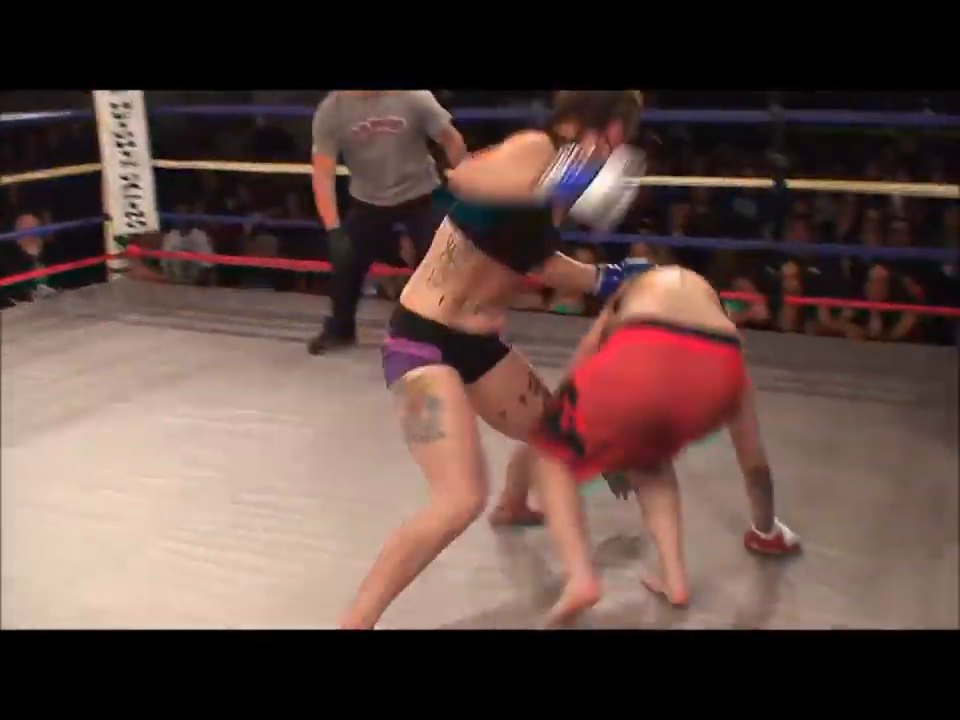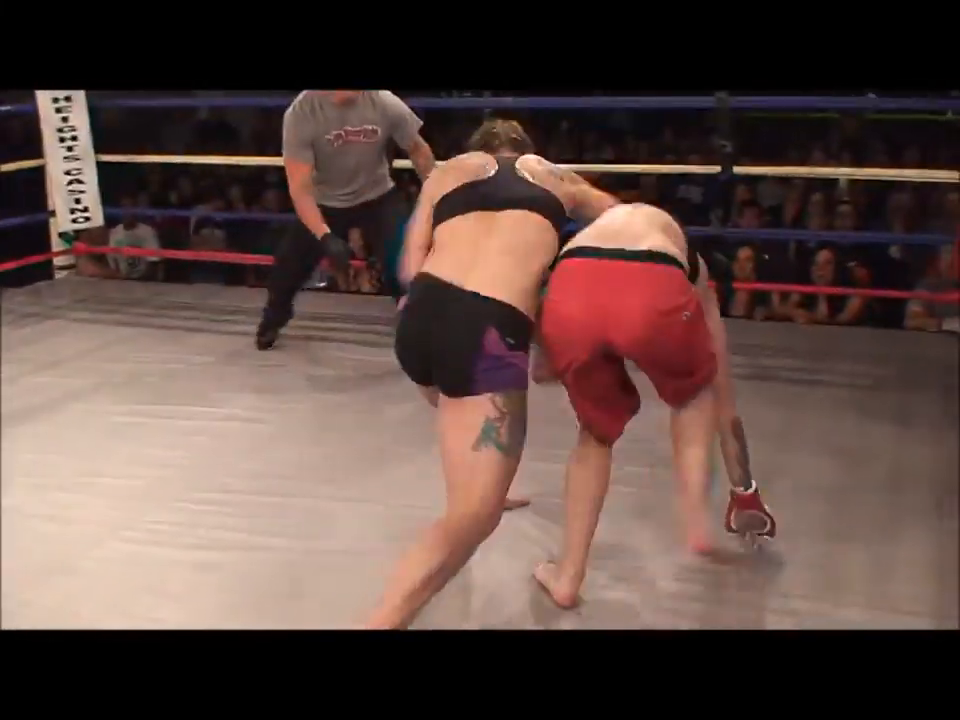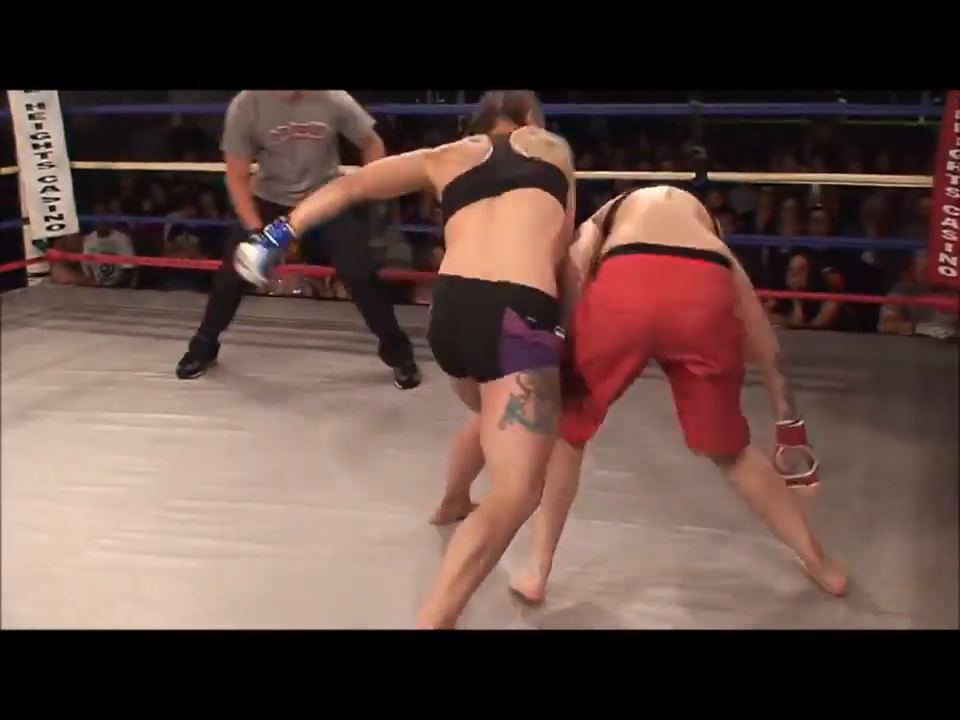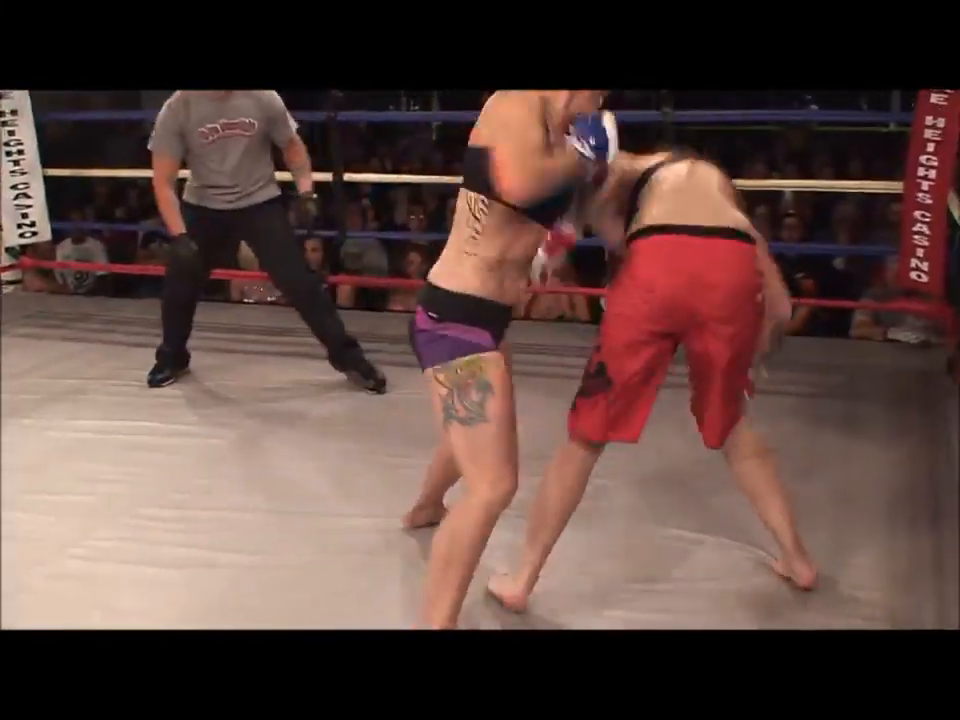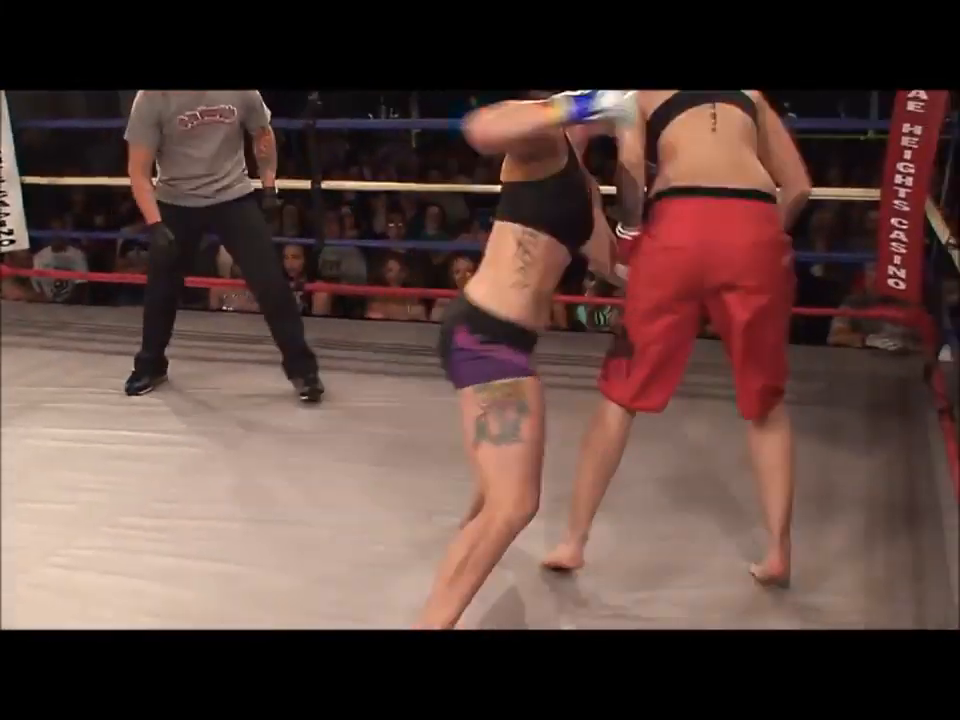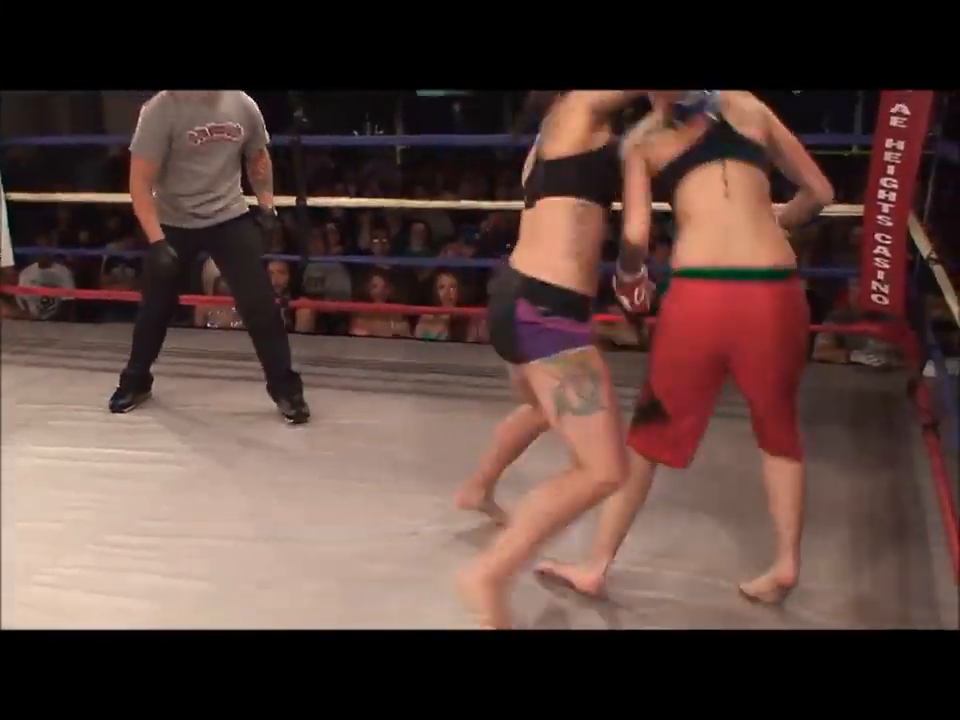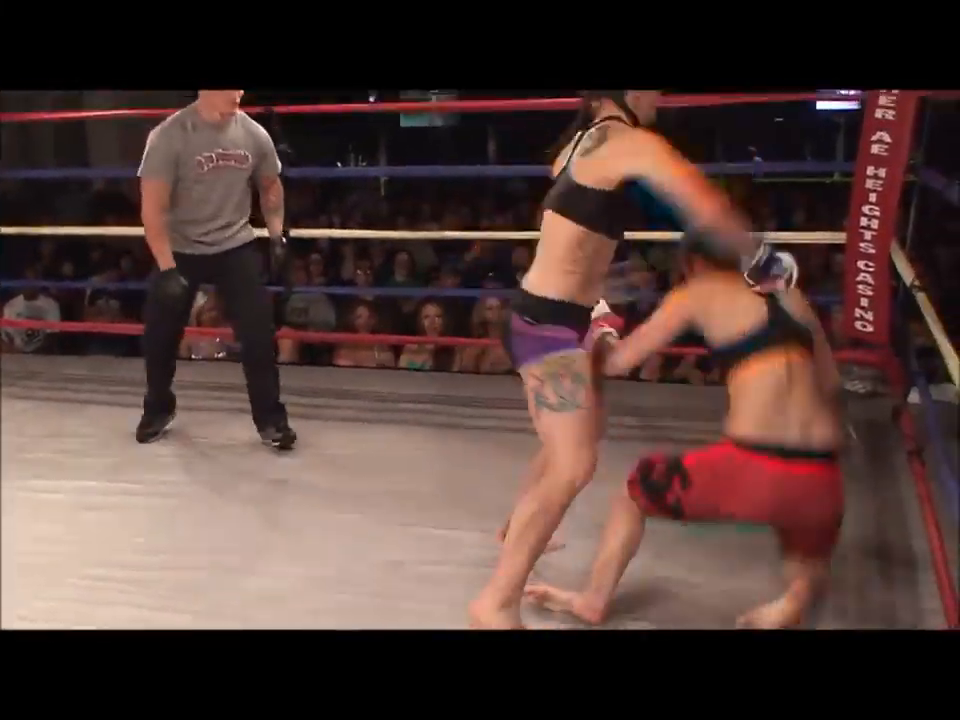
dt=0.2s
person 1, frame 1
left shoulder: (555, 185)
right shoulder: (532, 152)
right elbow: (471, 181)
left wrist: (603, 280)
right wrist: (559, 183)
left hip: (480, 344)
right hip: (420, 343)
right knee: (457, 506)
left ankle: (513, 505)
right ankle: (351, 623)
person 1, frame 2
left shoulder: (450, 171)
right shoulder: (547, 173)
left hip: (421, 320)
right hip: (486, 332)
right knee: (471, 521)
right ankle: (378, 624)
person 1, frame 3
left shoulder: (449, 157)
right shoulder: (553, 147)
left elbow: (354, 184)
right elbow: (559, 251)
left wrist: (279, 233)
left hip: (457, 313)
right hip: (520, 315)
left knee: (496, 415)
right knee: (517, 497)
left ankle: (453, 509)
right ankle: (430, 626)
person 1, frame 4
left shoulder: (567, 156)
right shoulder: (514, 103)
right elbow: (519, 186)
right wrist: (584, 146)
left hip: (479, 317)
right hip: (449, 317)
left knee: (484, 427)
right knee: (493, 487)
left ankle: (425, 508)
right ankle: (435, 624)
person 1, frame 5
left shoulder: (584, 180)
right shoulder: (541, 144)
left elbow: (606, 255)
right elbow: (480, 127)
right wrist: (586, 104)
left hip: (501, 334)
right hip: (480, 336)
left knee: (530, 434)
right knee: (515, 504)
left ankle: (479, 513)
right ankle: (432, 625)
person 1, frame 6
left shoulder: (542, 145)
right shoulder: (582, 110)
left wrist: (628, 262)
left hip: (512, 297)
right hip: (545, 312)
left knee: (533, 414)
right knee: (604, 470)
left ankle: (480, 495)
right ankle: (490, 572)
person 1, frame 7
left shoulder: (587, 141)
right shoulder: (634, 144)
right elbow: (708, 212)
right wrist: (757, 253)
left hip: (558, 316)
right hip: (546, 320)
left knee: (583, 434)
right knee: (575, 467)
left ankle: (519, 528)
right ankle: (496, 603)
person 2, frame 1
left shoulder: (620, 304)
left elbow: (570, 398)
right elbow: (752, 453)
right wrist: (766, 528)
left hip: (635, 359)
right hip: (712, 368)
left knee: (551, 449)
right knee: (654, 456)
left ankle: (580, 579)
right ankle: (674, 578)
person 2, frame 2
left shoulder: (579, 245)
right shoulder: (689, 267)
right elbow: (725, 401)
right wrist: (744, 491)
left hip: (573, 293)
right hip: (658, 294)
left knee: (598, 431)
right knee: (693, 389)
left ankle: (566, 578)
right ankle: (696, 524)
person 2, frame 3
left shoulder: (608, 216)
right elbow: (767, 348)
right wrist: (789, 427)
left hip: (626, 286)
right hip: (703, 289)
left knee: (570, 424)
right knee: (732, 450)
left ankle: (536, 571)
right ankle: (821, 565)
person 2, frame 4
left shoulder: (633, 170)
right shoulder: (724, 186)
left elbow: (610, 184)
right elbow: (780, 308)
right wrist: (742, 365)
left hip: (659, 265)
right hip: (734, 267)
left knee: (589, 428)
right knee: (728, 423)
left ankle: (523, 579)
right ankle: (796, 557)
person 2, frame 5
left shoulder: (640, 95)
right shoulder: (747, 96)
right elbow: (798, 186)
left wrist: (629, 233)
left hip: (679, 226)
right hip: (753, 227)
left knee: (624, 390)
right knee: (764, 400)
left ankle: (574, 543)
right ankle: (778, 554)
person 2, frame 6
left shoulder: (644, 137)
right shoulder: (746, 107)
right elbow: (820, 191)
left hip: (702, 300)
right hip: (775, 294)
left knee: (649, 439)
right knee: (778, 438)
left ankle: (594, 567)
right ankle: (786, 562)
person 2, frame 7
left shoulder: (698, 297)
right shoulder: (791, 299)
left elbow: (619, 361)
right elbow: (831, 386)
left hip: (749, 471)
right hip: (820, 481)
left knee: (644, 486)
right knee: (810, 551)
left ankle: (594, 599)
right ankle: (800, 591)
person 3, frame 1
left shoulder: (413, 97)
right shoulder: (331, 110)
left elbow: (450, 139)
right elbow: (322, 176)
right wrist: (333, 231)
left hip: (421, 196)
right hip: (368, 201)
right knee: (346, 269)
right ankle: (340, 329)
person 3, frame 2
left shoulder: (384, 104)
right shoulder: (301, 114)
left elbow: (418, 149)
right elbow: (299, 188)
right wrist: (326, 237)
left hip: (377, 198)
right hip: (323, 202)
right knee: (288, 266)
right ankle: (275, 317)
person 3, frame 3
left shoulder: (331, 100)
right shoulder: (245, 107)
left elbow: (371, 144)
right elbow: (237, 177)
right wrist: (256, 231)
right hip: (269, 199)
left knee: (361, 275)
right knee: (232, 275)
left ankle: (397, 353)
right ankle: (203, 348)
person 3, frame 4
left shoulder: (263, 99)
right shoulder: (176, 110)
left elbow: (293, 147)
right elbow: (163, 180)
left wrist: (306, 195)
right wrist: (180, 236)
left hip: (261, 203)
right hip: (203, 208)
left knee: (299, 282)
right knee: (179, 285)
left ankle: (348, 357)
right ankle: (172, 358)
person 3, frame 5
left shoulder: (243, 93)
right shoulder: (152, 98)
left elbow: (263, 135)
right elbow: (138, 169)
left wrist: (269, 186)
right wrist: (154, 224)
left hip: (236, 199)
right hip: (176, 205)
left knee: (271, 284)
right knee: (161, 288)
left ankle: (301, 367)
right ankle: (151, 365)
person 3, frame 6
left shoulder: (244, 106)
right shoulder: (161, 111)
left elbow: (259, 157)
right elbow: (140, 185)
left wrist: (267, 209)
right wrist: (157, 242)
left hip: (232, 220)
right hip: (174, 225)
left knee: (261, 305)
right knee: (155, 308)
left ankle: (285, 389)
right ankle: (134, 383)
person 3, frame 7
left shoulder: (253, 135)
right shoulder: (168, 138)
left elbow: (271, 184)
right elbow: (152, 210)
left wrist: (277, 235)
right wrist: (168, 269)
left hip: (236, 246)
right hip: (179, 253)
left knee: (256, 331)
right knee: (160, 333)
left ankle: (269, 418)
right ankle: (158, 409)
